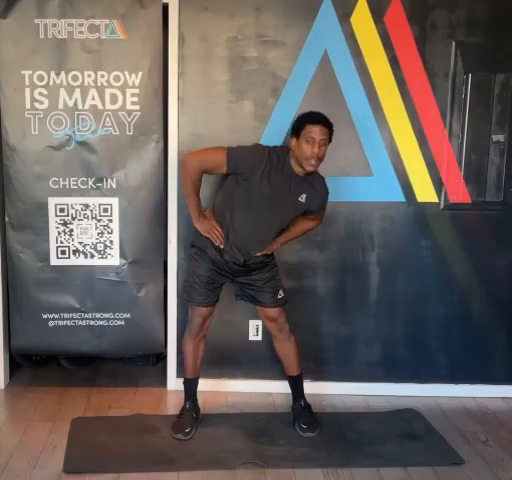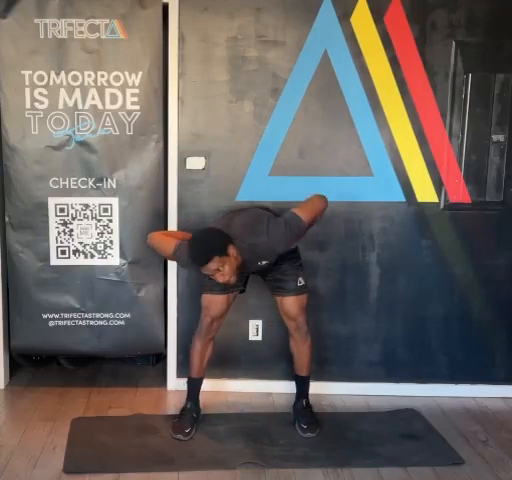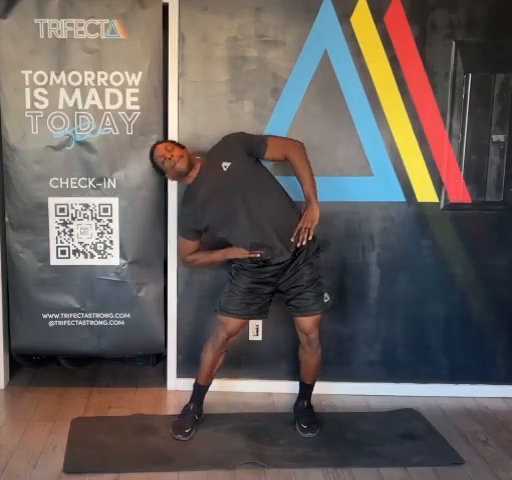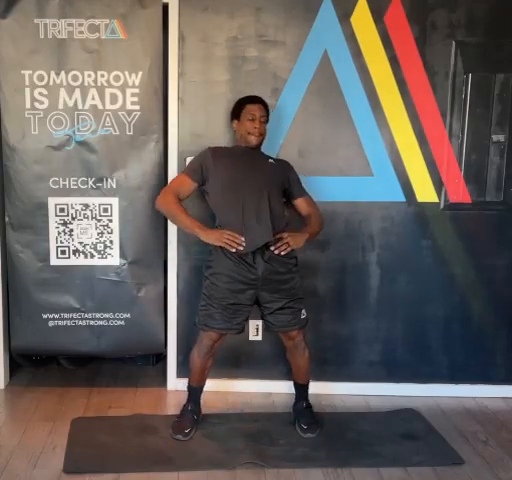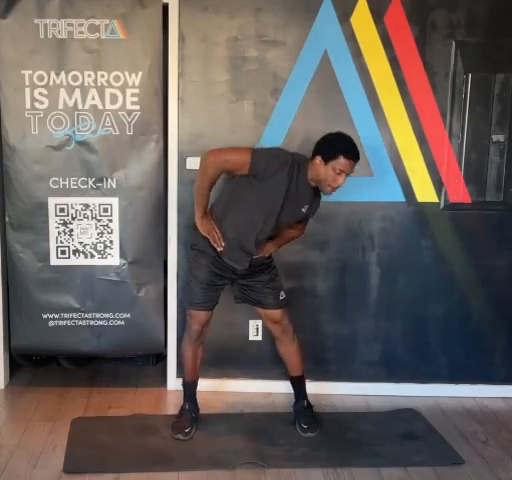
dt=1s
person 1, frame 1
left shoulder: (317, 189)
right shoulder: (258, 158)
left elbow: (312, 219)
right elbow: (192, 161)
left wrist: (277, 241)
right wrist: (197, 216)
left hip: (258, 259)
right hip: (211, 251)
left knee: (279, 325)
right knee: (198, 324)
left ankle: (300, 402)
right ankle: (190, 405)
person 1, frame 2
left shoulder: (270, 238)
right shoulder: (198, 257)
left elbow: (320, 201)
right elbow: (154, 238)
left wrist: (297, 236)
left hip: (279, 253)
left knee: (297, 321)
right knee: (209, 322)
left ankle: (302, 402)
right ankle: (191, 406)
person 1, frame 3
left shoulder: (232, 147)
right shoulder: (190, 208)
left elbow: (294, 148)
right elbow: (189, 256)
left wrist: (312, 204)
right wrist: (230, 252)
left hip: (298, 256)
right hip: (252, 267)
left knee: (309, 334)
right knee: (222, 335)
left ankle: (303, 404)
right ankle: (194, 406)
person 1, frame 4
left shoulder: (281, 167)
right shoulder: (212, 158)
left elbow: (314, 215)
right elbow: (165, 200)
left wrist: (303, 235)
right wrist: (204, 232)
left hip: (277, 263)
right hip: (230, 262)
left knee: (295, 337)
right knee: (209, 338)
left ankle: (302, 404)
right ankle: (192, 407)
person 1, frame 5
left shoulder: (313, 198)
right shoulder: (279, 163)
right elbow: (212, 160)
left wrist: (272, 244)
right wrist: (200, 217)
left hip: (255, 259)
right hip: (211, 249)
left knee: (280, 323)
right knee: (196, 324)
left ankle: (302, 402)
right ankle: (189, 406)
